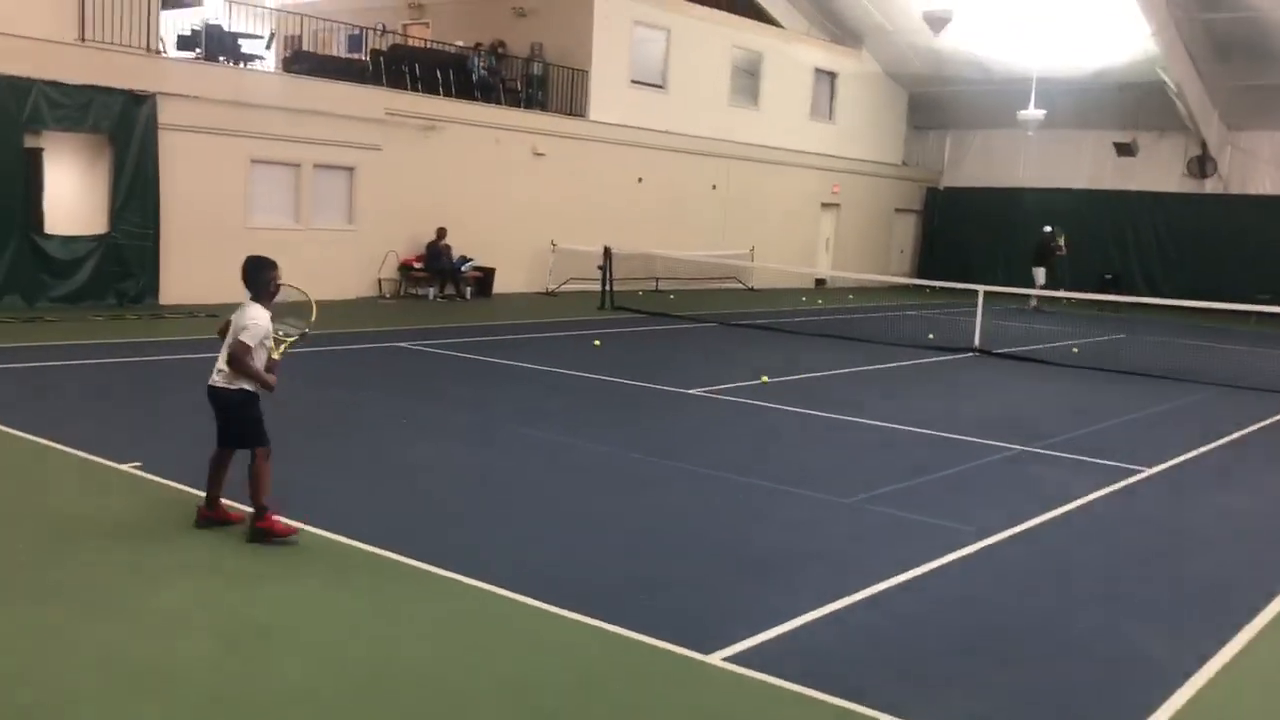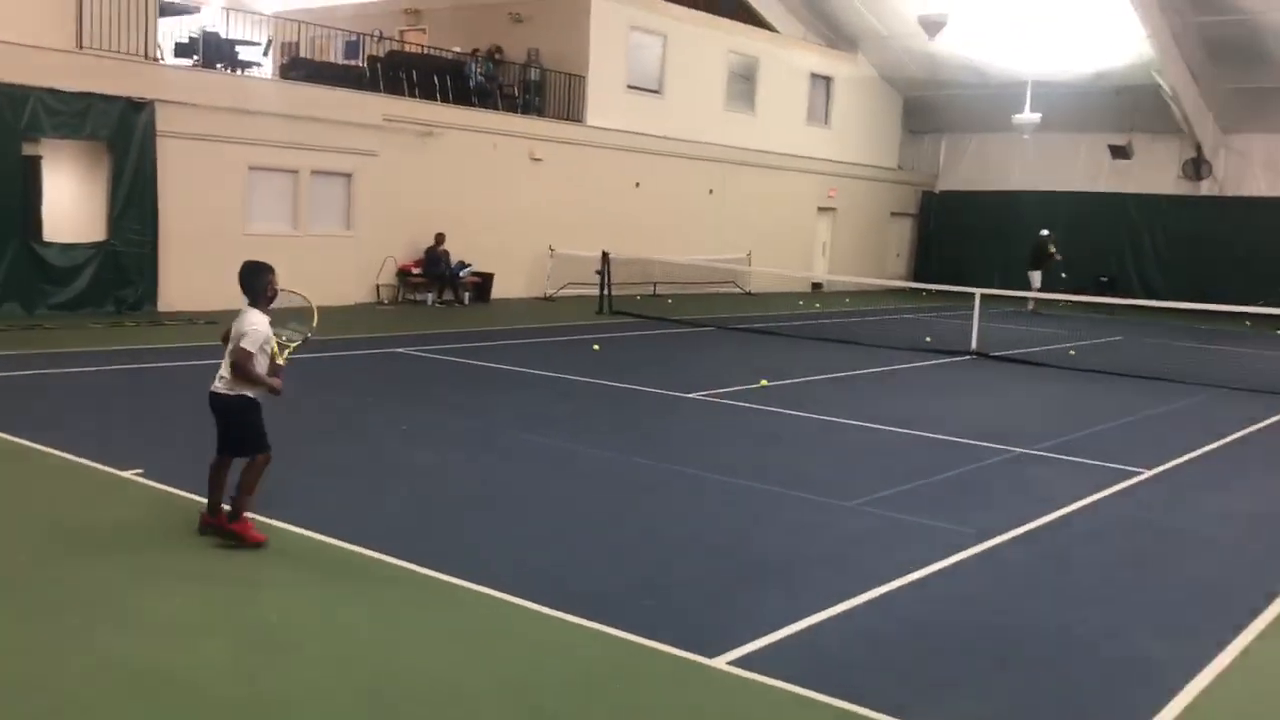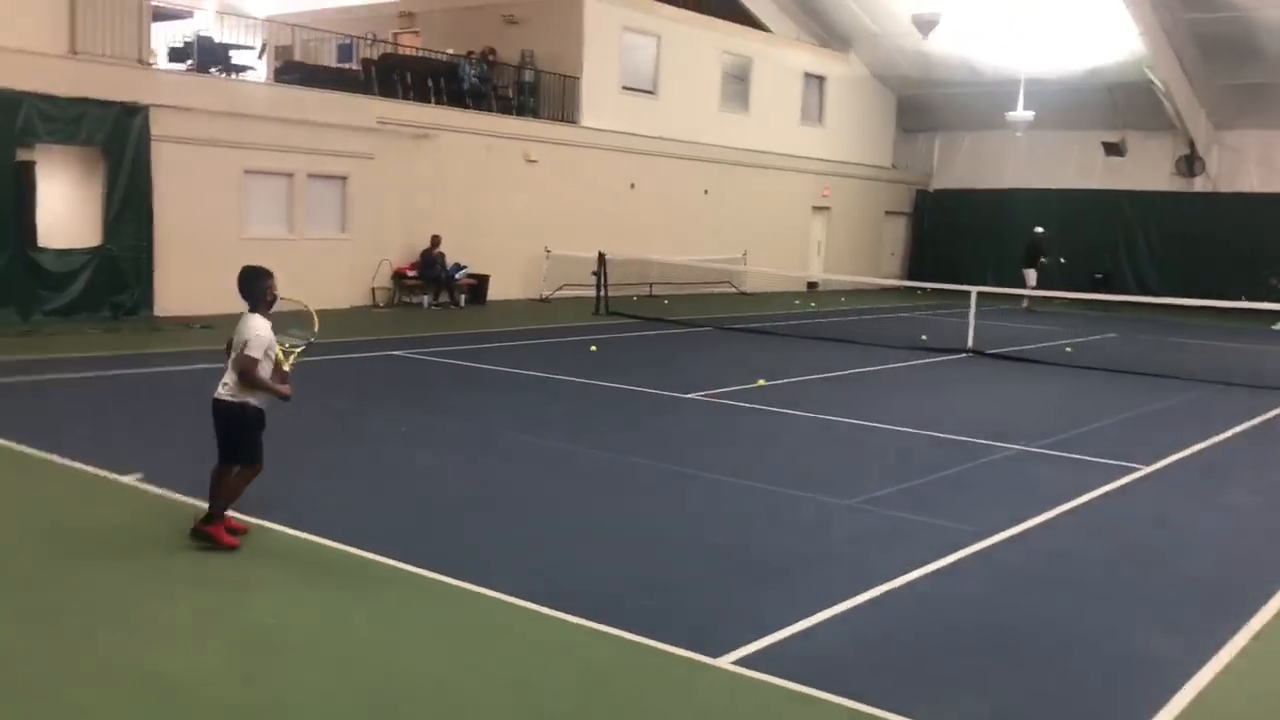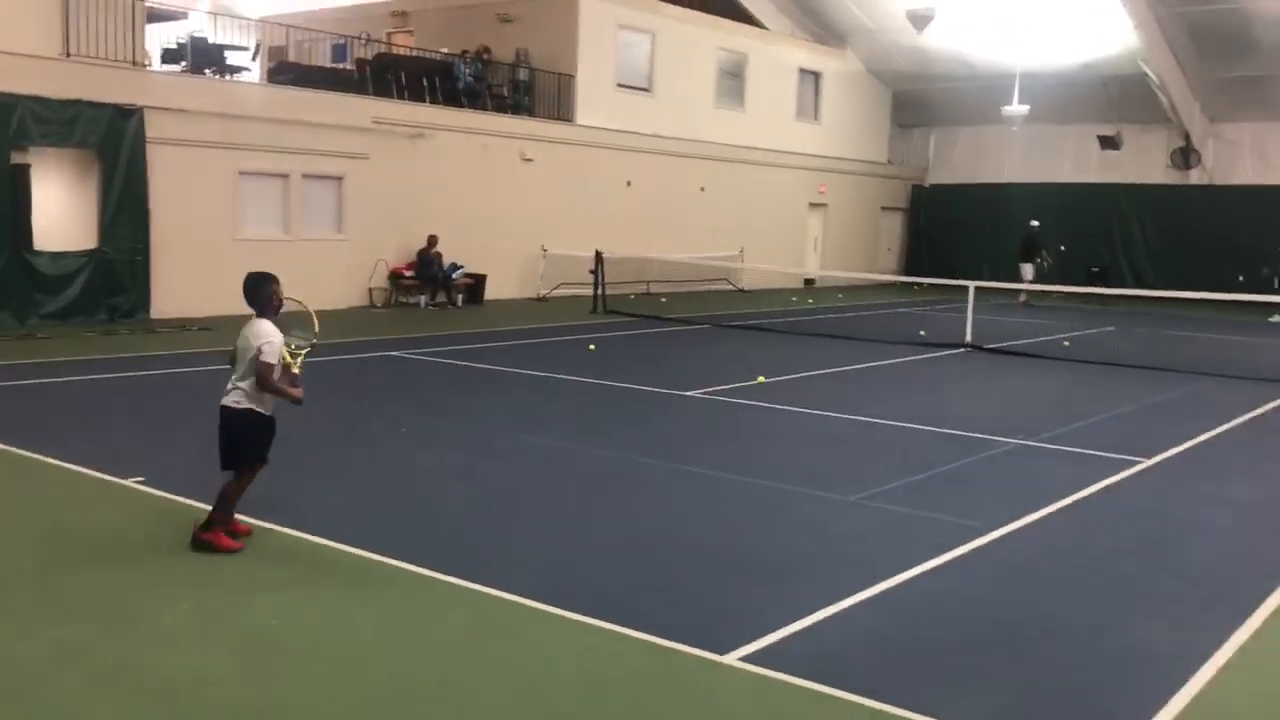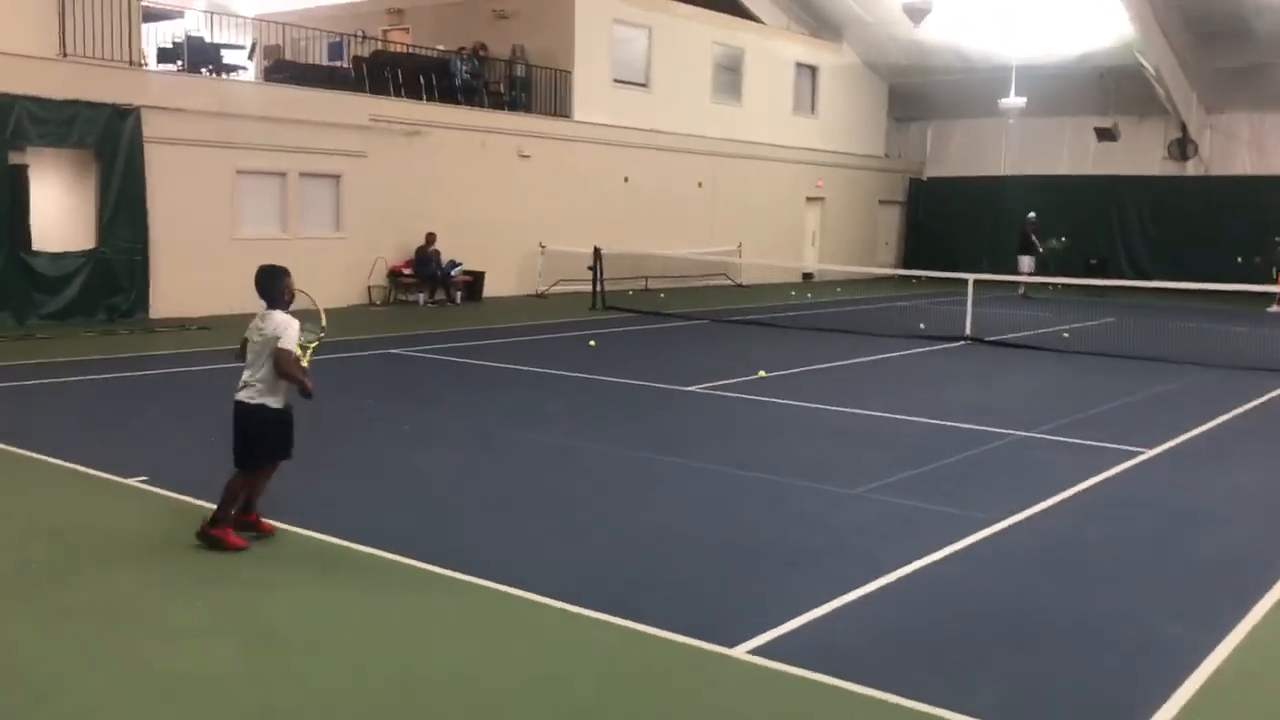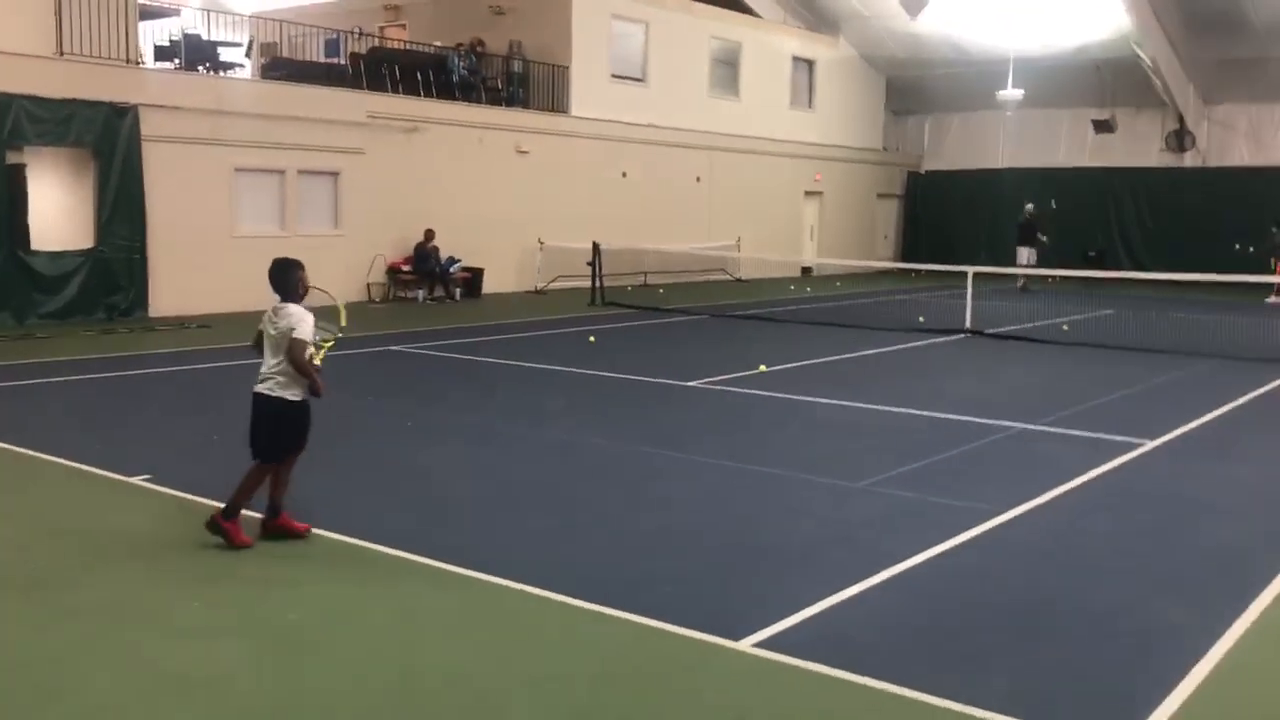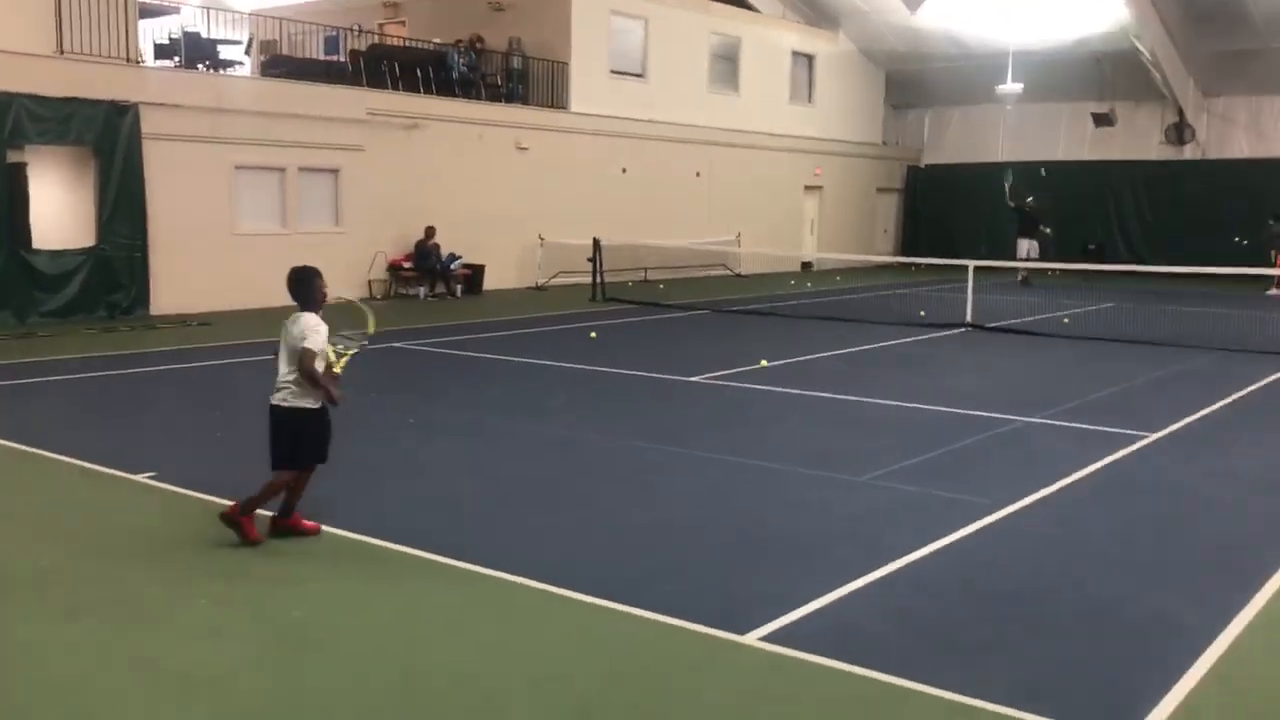
dt=0.1s
person 1, frame 1
left shoulder: (245, 310)
right shoulder: (259, 320)
left elbow: (224, 331)
right elbow: (235, 358)
right wrist: (263, 378)
left hip: (221, 388)
right hip: (235, 391)
left knee: (226, 448)
right knee: (261, 450)
left ankle: (211, 508)
right ankle: (262, 519)
person 1, frame 2
left shoulder: (246, 315)
right shoulder: (258, 325)
left elbow: (226, 340)
right elbow: (238, 365)
left wrist: (268, 360)
right wrist: (267, 383)
left hip: (225, 395)
right hip: (237, 399)
left knee: (226, 455)
right knee: (260, 455)
left ankle: (213, 514)
right ankle: (235, 520)
person 1, frame 3
left shoulder: (247, 321)
right shoulder: (260, 331)
right elbow: (244, 372)
left wrist: (272, 366)
right wrist: (276, 388)
left hip: (228, 402)
right hip: (240, 406)
left knee: (228, 462)
right knee: (251, 465)
left ankle: (215, 517)
right ankle: (210, 523)
person 1, frame 4
left shoulder: (250, 328)
right shoulder: (271, 336)
right elbow: (264, 380)
left wrist: (283, 373)
right wrist: (291, 393)
left hip: (236, 406)
right hip: (248, 412)
left knee: (247, 468)
right knee: (244, 471)
left ankle: (224, 518)
right ankle: (208, 530)
person 1, frame 5
left shoulder: (259, 320)
right shoulder: (288, 324)
left elbow: (243, 353)
right elbow: (283, 365)
right wrist: (304, 383)
left hip: (249, 401)
right hip: (263, 406)
left knee: (271, 460)
right knee: (252, 469)
left ankle: (247, 513)
right ankle: (216, 526)
person 1, frame 6
left shoulder: (272, 313)
right shoulder: (303, 317)
left elbow: (258, 345)
right elbow: (296, 356)
right wrist: (315, 380)
left hip: (268, 394)
right hip: (283, 399)
left knee: (287, 456)
right knee: (267, 462)
left ankle: (275, 517)
right ankle: (227, 517)
person 1, frame 7
left shoulder: (292, 322)
right shoulder: (315, 326)
right elbow: (305, 366)
left wrist: (324, 372)
right wrist: (329, 390)
left hip: (285, 403)
right hip: (300, 407)
left knee: (306, 464)
right knee: (290, 472)
left ankle: (286, 517)
right ankle: (242, 512)
